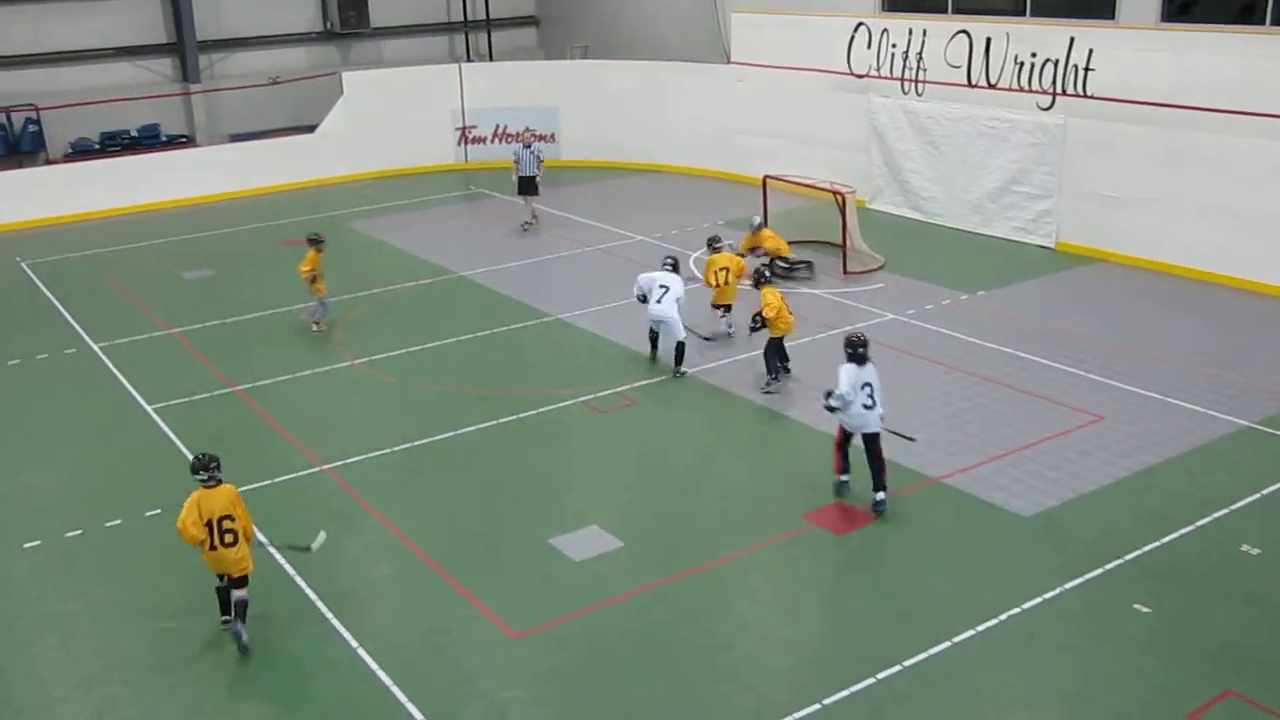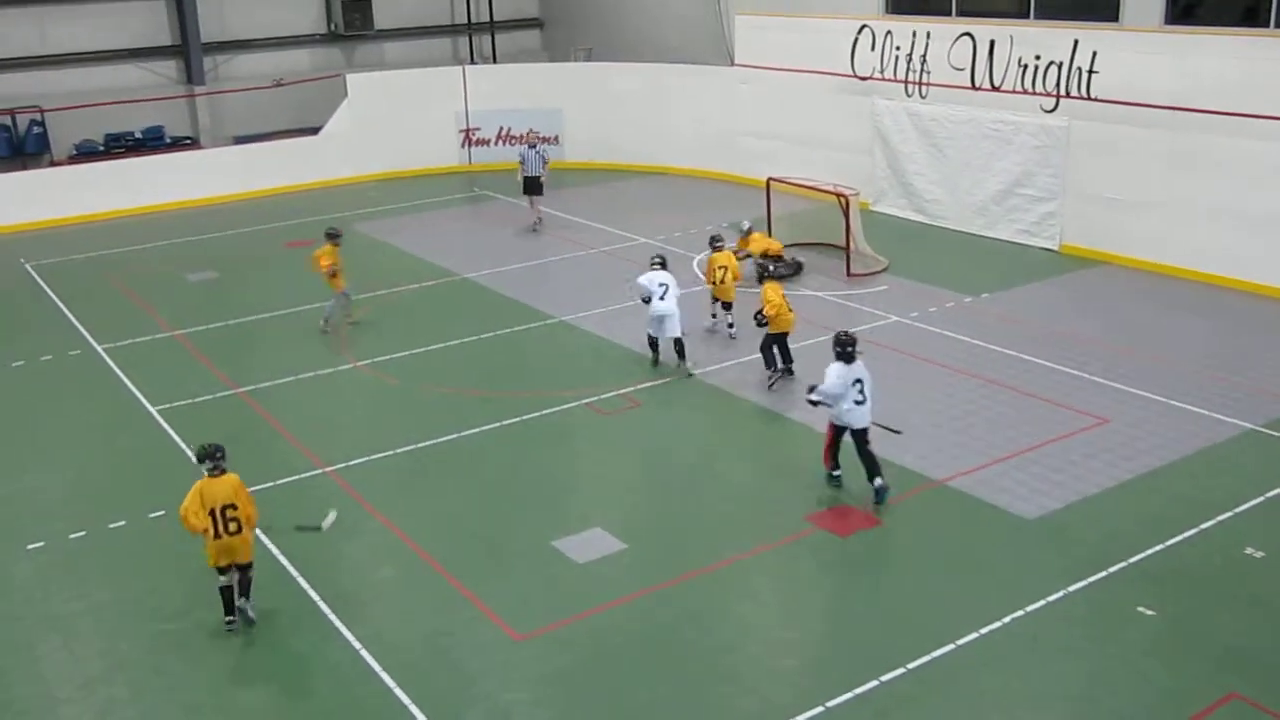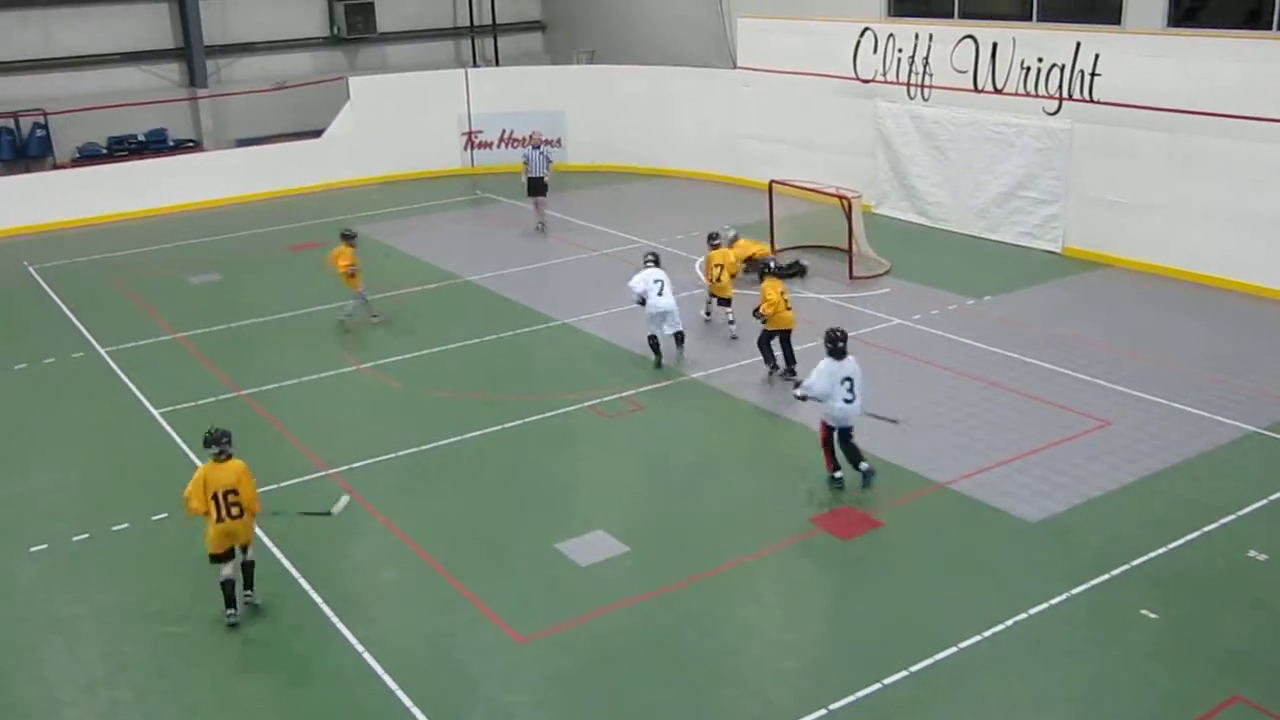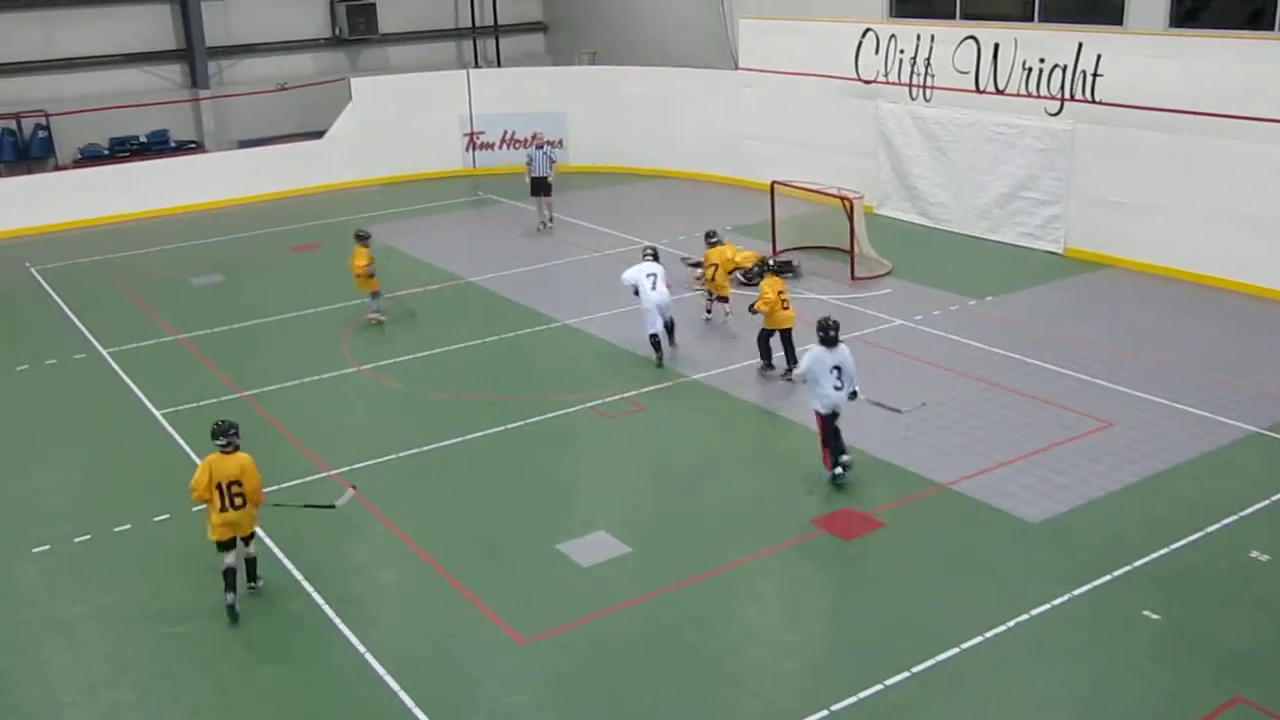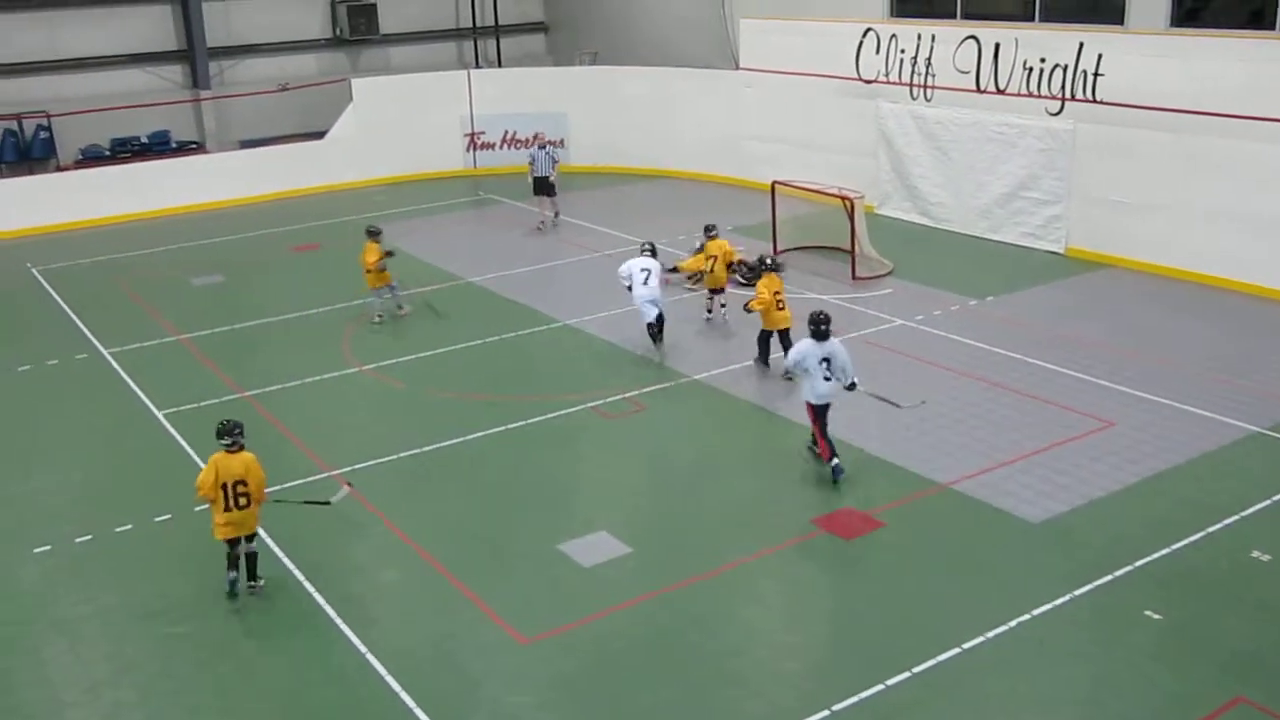
dt=0.1s
person 1, frame 1
left shoulder: (196, 499)
right shoulder: (231, 491)
left elbow: (185, 526)
right elbow: (245, 520)
left wrist: (201, 540)
right wrist: (247, 539)
left hip: (213, 553)
right hip: (236, 551)
left knee: (221, 580)
right knee: (240, 590)
left ankle: (226, 617)
right ankle: (239, 622)
person 1, frame 2
left shoulder: (200, 488)
right shoulder: (235, 481)
left elbow: (188, 514)
right elbow: (248, 509)
left wrist: (204, 529)
right wrist: (250, 527)
left hip: (216, 542)
right hip: (239, 538)
left knee: (225, 575)
right knee: (244, 572)
left ankle: (230, 617)
right ankle: (243, 600)
person 1, frame 3
left shoulder: (203, 472)
right shoulder: (240, 467)
left elbow: (191, 498)
right elbow: (250, 495)
left wrist: (207, 511)
right wrist: (253, 512)
left hip: (218, 528)
right hip: (241, 522)
left knee: (225, 567)
right knee: (246, 552)
left ankle: (230, 610)
right ankle: (249, 591)
person 1, frame 4
left shoulder: (210, 462)
right shoulder: (244, 460)
left elbow: (198, 489)
right elbow: (254, 486)
left wrist: (212, 498)
right wrist: (256, 501)
left hip: (221, 517)
right hip: (244, 512)
left knee: (229, 555)
right knee: (248, 545)
left ankle: (230, 596)
right ankle: (252, 582)
person 1, frame 5
left shoulder: (215, 461)
right shoulder: (249, 459)
left elbow: (204, 487)
right elbow: (258, 485)
left wrist: (214, 499)
right wrist: (259, 500)
left hip: (226, 516)
right hip: (248, 511)
left knee: (233, 547)
right knee: (250, 543)
left ankle: (232, 573)
right ankle: (252, 581)
person 2, frame 1
left shoulder: (847, 369)
right shoulder: (870, 368)
left elbow: (844, 393)
left wrist: (832, 402)
left hip: (852, 417)
right hip: (872, 419)
left knee: (841, 446)
right knee: (875, 458)
left ankle: (842, 479)
right ankle: (880, 496)
person 2, frame 2
left shoulder: (835, 369)
right shoulder: (860, 365)
left elbow: (830, 389)
left wrist: (814, 395)
left hip: (842, 414)
right hip: (862, 413)
left knee: (832, 442)
right knee: (864, 450)
left ankle: (835, 474)
right ankle: (878, 483)
person 2, frame 3
left shoulder: (825, 365)
right shoulder: (852, 361)
left elbow: (816, 388)
right elbow: (857, 384)
left wrist: (800, 391)
right wrist: (856, 402)
left hip: (832, 412)
right hip: (851, 410)
left knee: (827, 441)
right knee: (846, 441)
left ankle: (836, 475)
right ankle: (864, 468)
person 2, frame 4
left shoulder: (814, 353)
right shoulder: (843, 350)
left elbow: (801, 373)
right elbow: (850, 372)
left wrist: (807, 377)
right wrist: (852, 390)
left hip: (823, 401)
right hip: (839, 398)
left knee: (828, 435)
right knee: (832, 428)
left ankle: (837, 471)
right ankle: (844, 458)
person 2, frame 5
left shoulder: (804, 346)
right shoulder: (835, 343)
left elbow: (789, 363)
right elbow: (844, 364)
left wrist: (801, 369)
right wrist: (849, 381)
left hip: (814, 392)
right hip: (830, 389)
left knee: (820, 427)
right knee: (821, 421)
left ankle: (834, 462)
right ankle: (817, 446)
